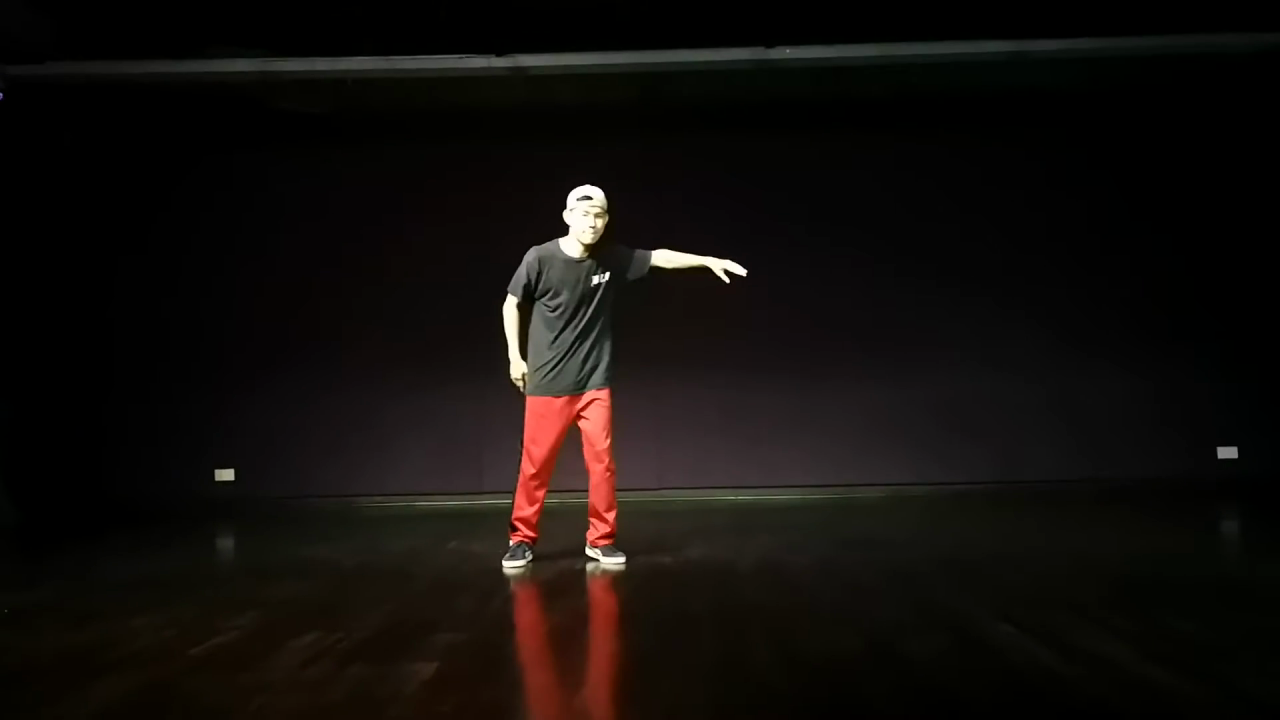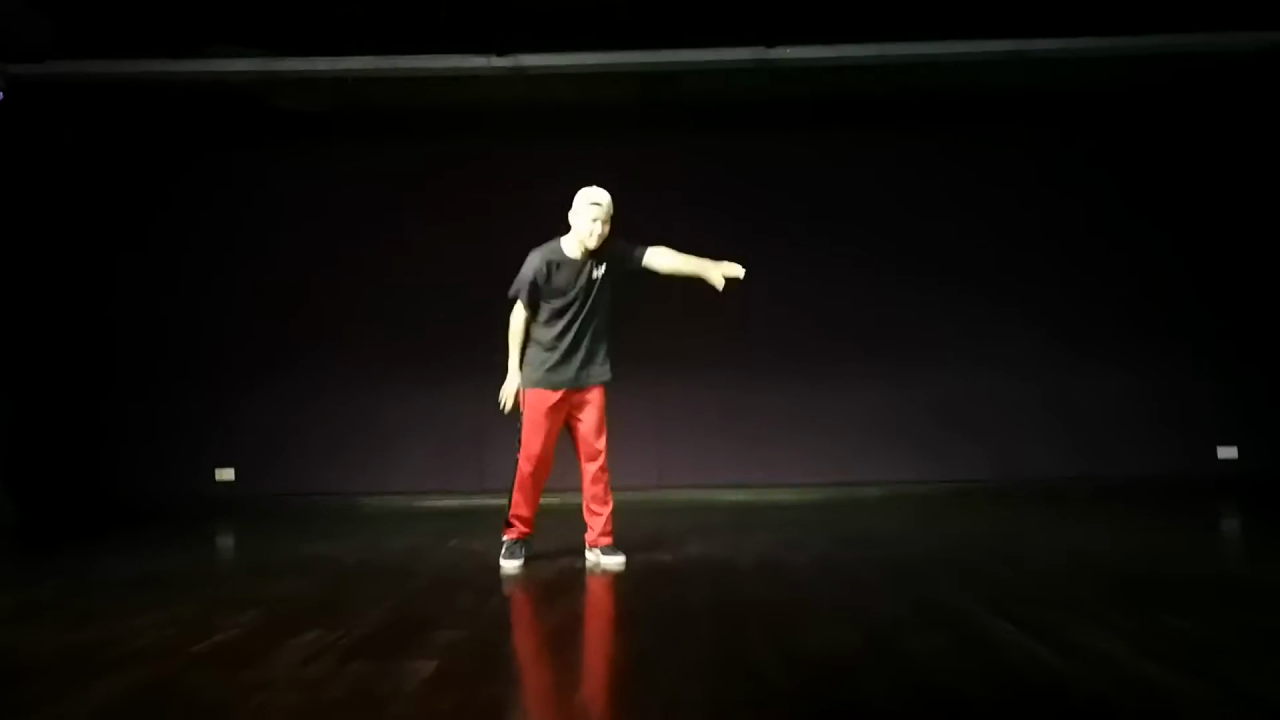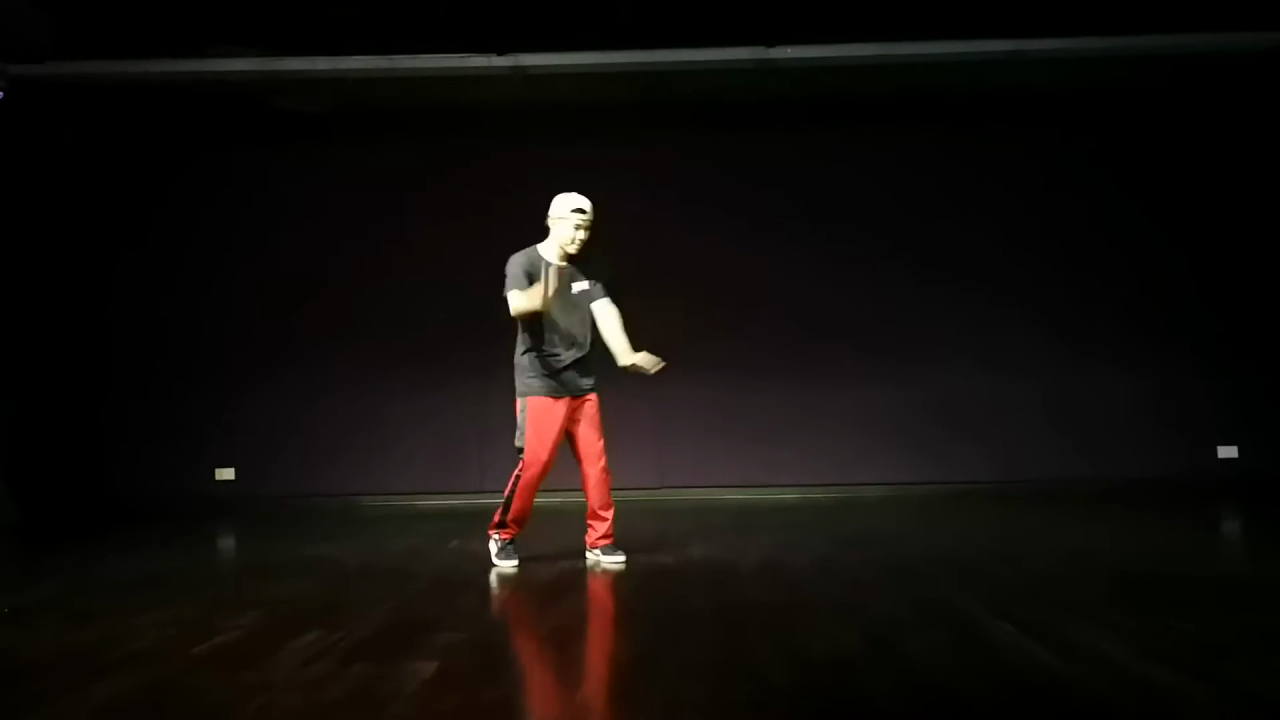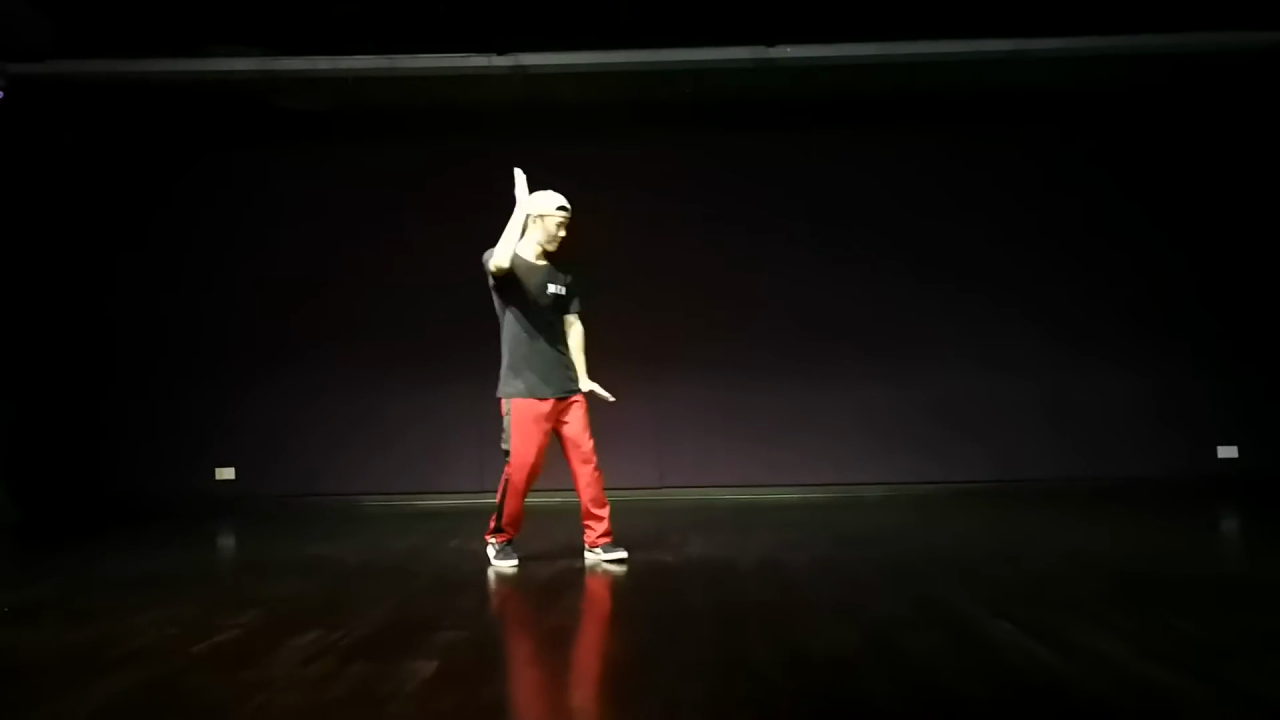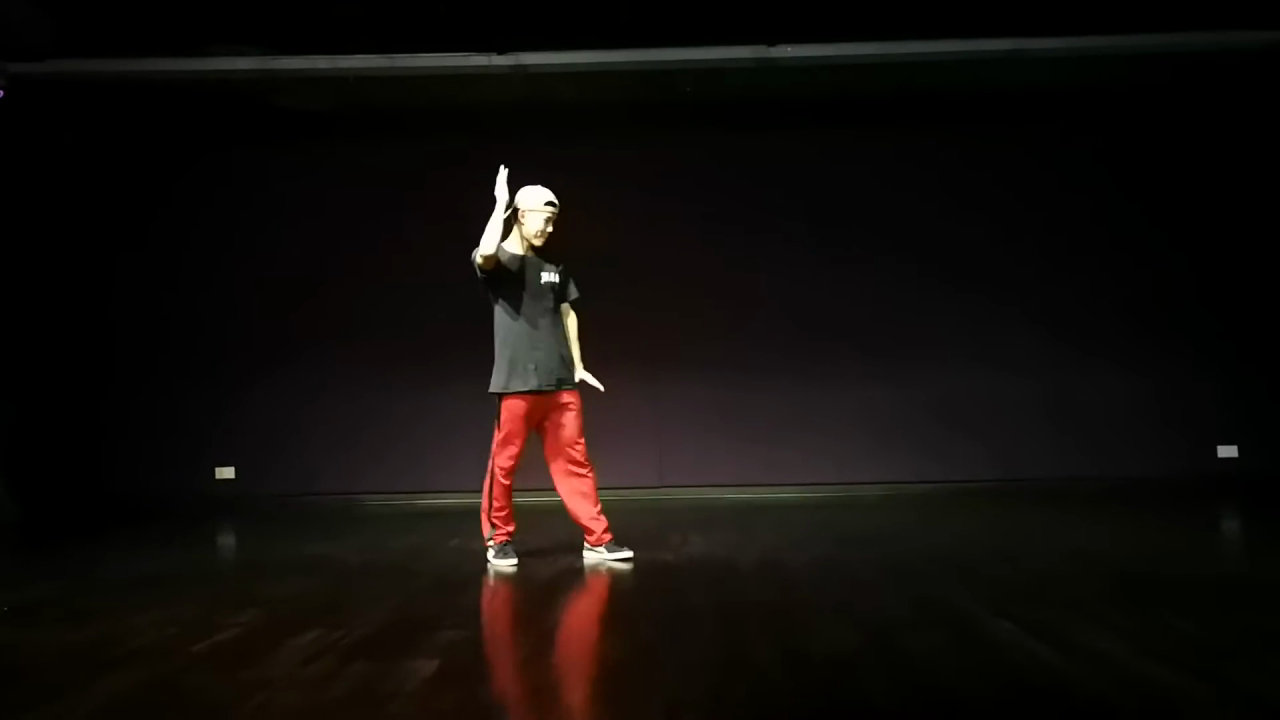
dt=0.2s
person 1, frame 1
left shoulder: (612, 257)
right shoulder: (540, 258)
left elbow: (658, 257)
right elbow: (512, 304)
left wrist: (708, 260)
right wrist: (514, 356)
left hip: (594, 381)
right hip: (547, 381)
left knee: (602, 461)
right knee: (536, 463)
left ankle: (601, 539)
right ankle: (521, 539)
person 1, frame 2
left shoulder: (610, 254)
right shoulder: (543, 260)
left elbow: (656, 256)
right elbow: (520, 313)
left wrist: (707, 267)
right wrist: (513, 369)
left hip: (589, 378)
right hip: (544, 377)
left knee: (595, 459)
right knee: (533, 459)
left ankle: (599, 540)
right ankle: (516, 535)
person 1, frame 3
left shoulder: (584, 272)
right shoulder: (522, 263)
left elbow: (605, 312)
right elbow: (516, 306)
left wrist: (626, 354)
right wrist: (542, 293)
left hip: (581, 384)
right hip: (537, 384)
left knee: (595, 465)
right knee: (534, 463)
left ankle: (599, 540)
right ankle: (502, 534)
person 1, frame 4
left shoulder: (560, 275)
right shoulder: (500, 260)
left elbow: (572, 325)
right elbow: (499, 264)
left wrist: (583, 377)
right wrist: (521, 209)
left hip: (567, 387)
right hip: (524, 387)
left knee: (586, 461)
right knee: (522, 465)
left ankle: (598, 539)
right ankle: (500, 537)
person 1, frame 5
left shoulder: (552, 267)
right shoulder: (494, 261)
right elbow: (485, 253)
left wrist: (578, 365)
right wrist: (501, 205)
left hip: (560, 383)
right hip: (515, 382)
left knee: (574, 459)
right knee: (505, 461)
left ankle: (597, 538)
right ankle: (498, 538)
